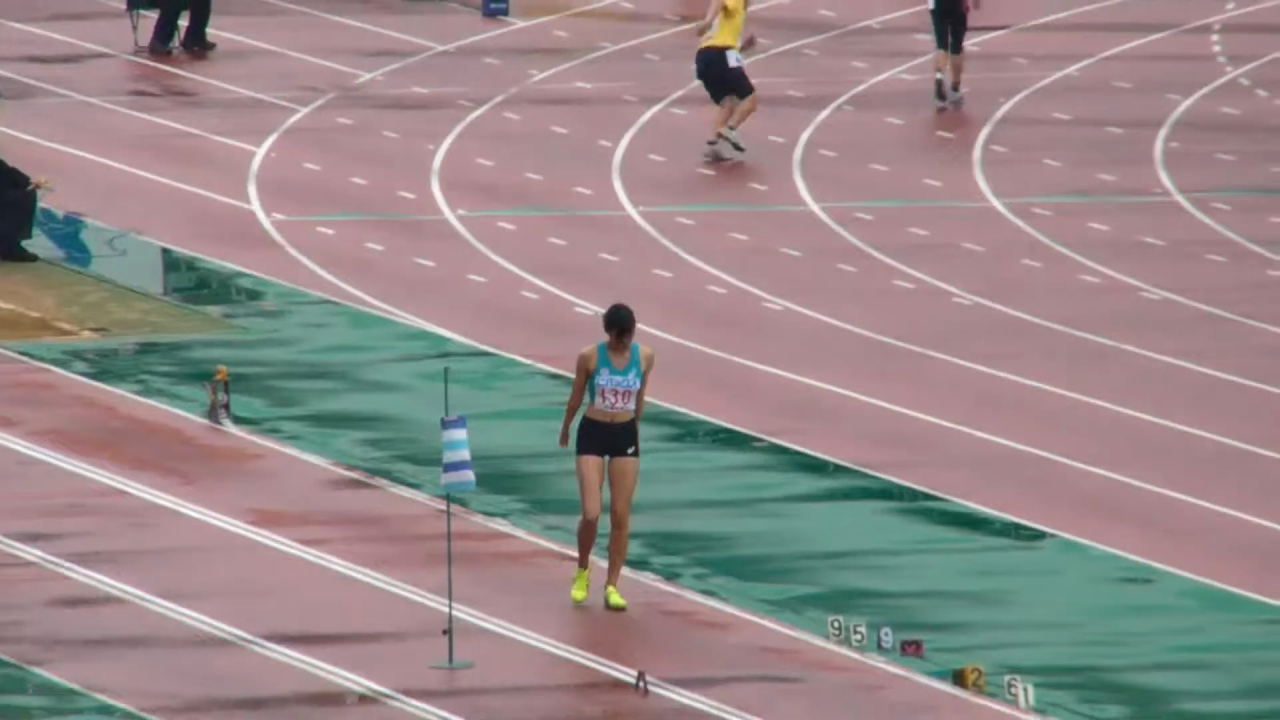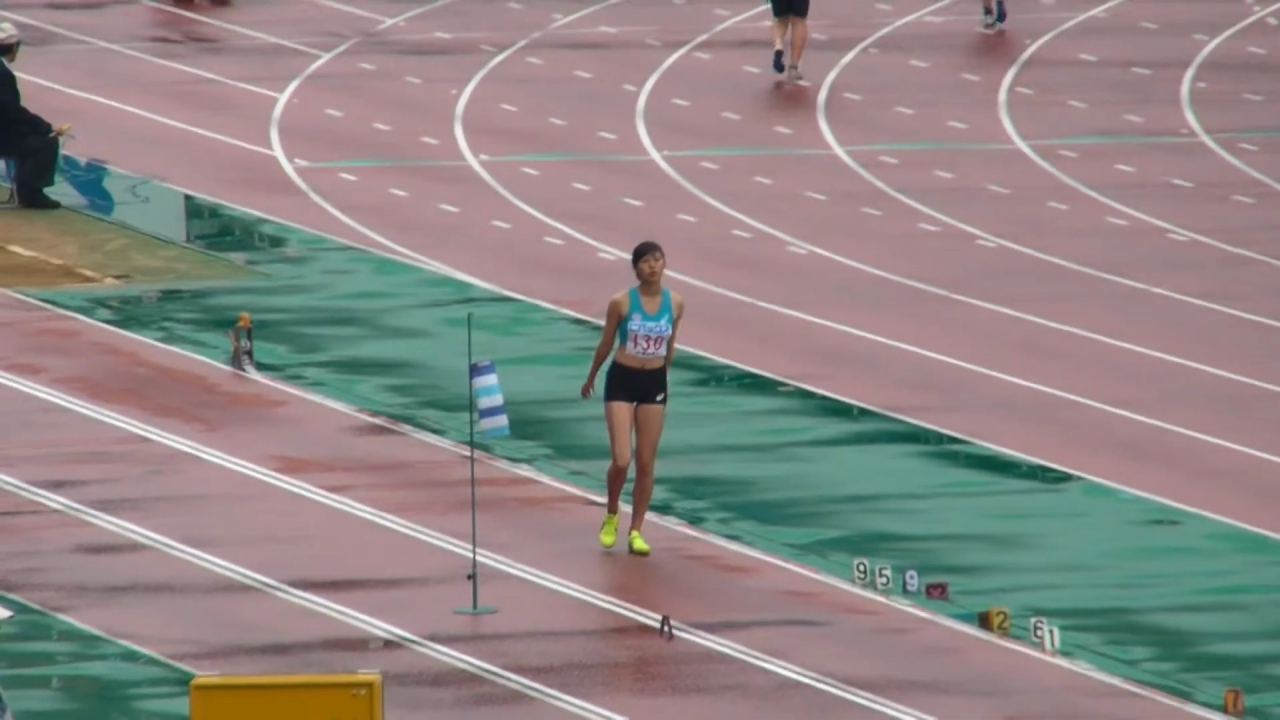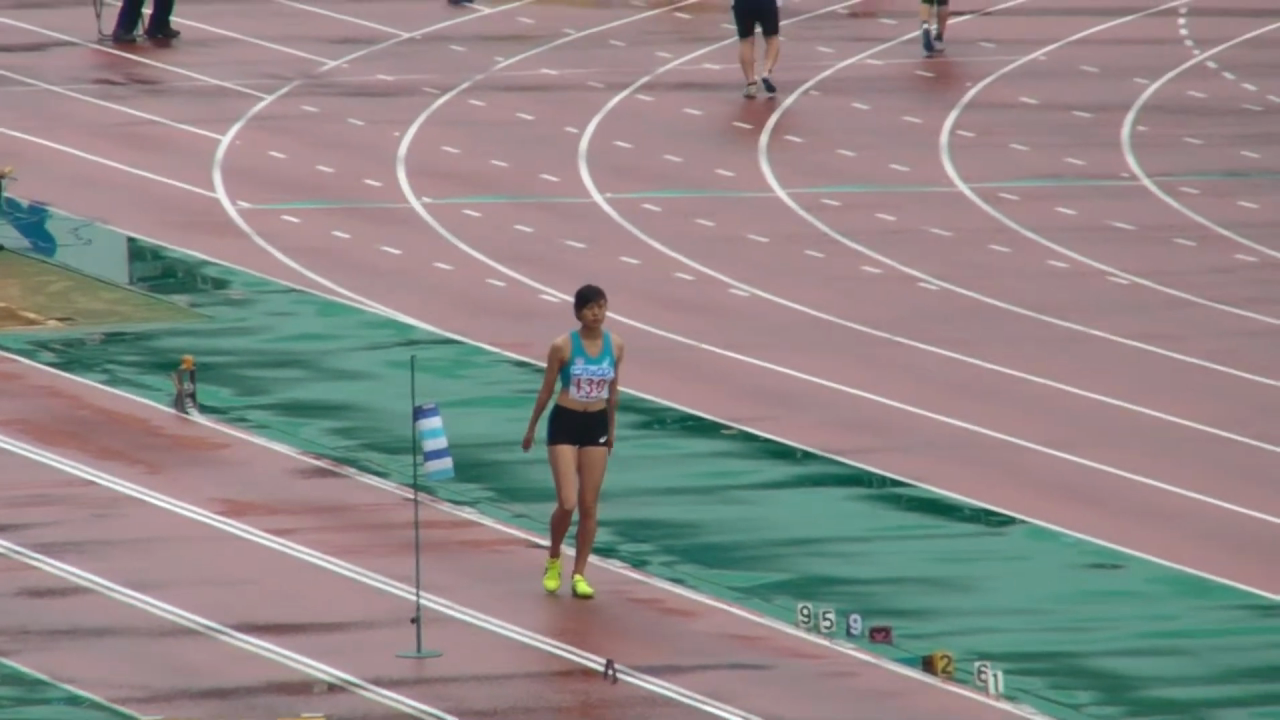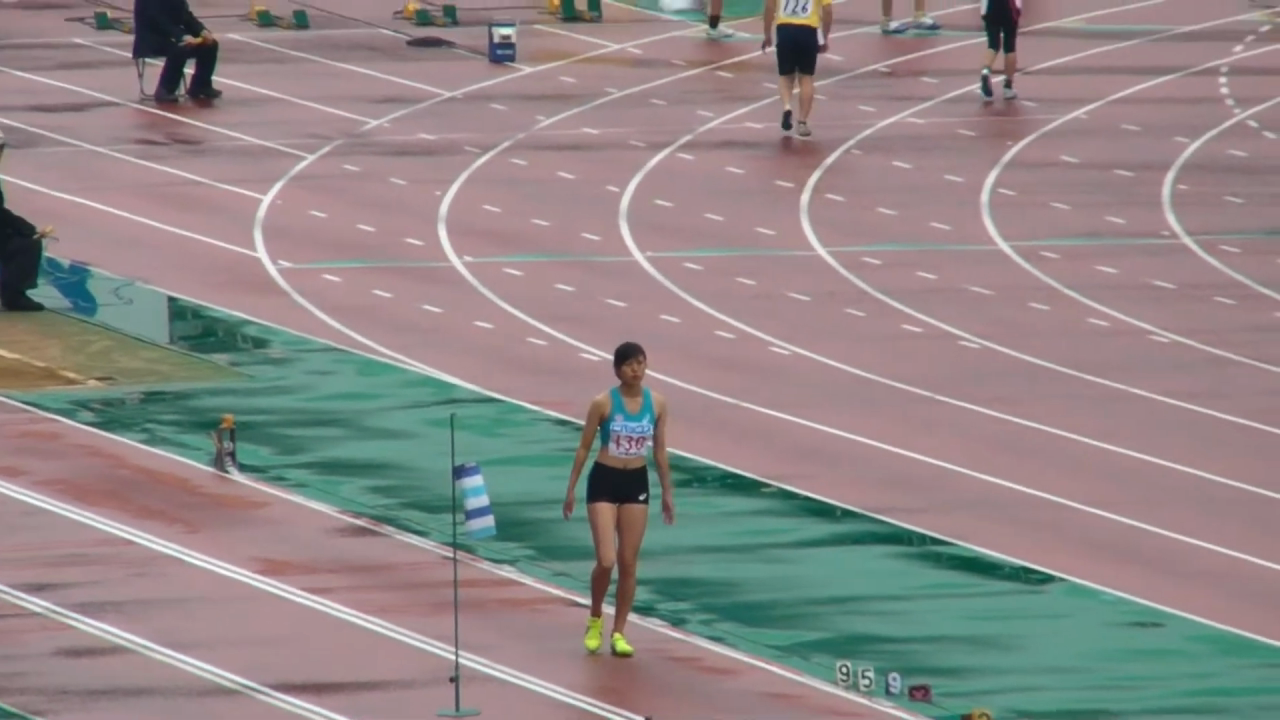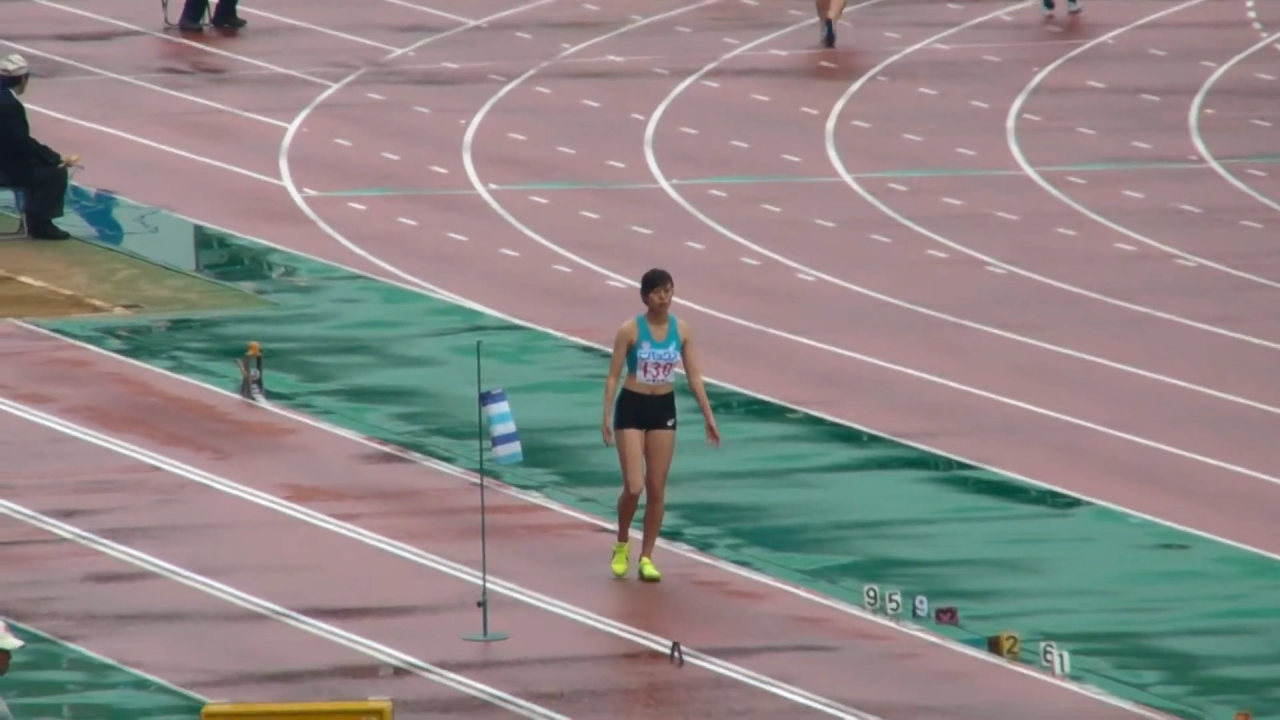
dt=1s
person 1, frame 1
left shoulder: (645, 356)
right shoulder: (589, 356)
right elbow: (576, 397)
right wrist: (565, 428)
left hip: (625, 435)
right hip: (592, 433)
left knee: (621, 515)
right knee: (591, 513)
left ankle: (612, 586)
right ankle: (582, 570)
person 1, frame 2
left shoulder: (675, 303)
right shoulder: (620, 302)
right elbow: (606, 343)
left wrist: (665, 382)
right wrist: (590, 378)
left hip: (654, 383)
right hip: (621, 380)
left knee: (646, 462)
right knee: (621, 460)
left ankle: (636, 531)
right ankle: (611, 516)
person 1, frame 3
left shoulder: (616, 345)
right shoulder: (562, 346)
right elbow: (547, 389)
left wrist: (612, 429)
right wrist: (531, 427)
left hip: (596, 425)
right hip: (564, 423)
left knee: (589, 505)
right knee: (567, 503)
left ankle: (579, 574)
right ankle: (553, 560)
person 1, frame 4
left shoulder: (657, 403)
right shoulder: (603, 402)
left elbow: (660, 451)
right elbow: (584, 447)
left wrist: (667, 493)
right wrist: (571, 489)
left hip: (637, 482)
right hip: (604, 480)
left knee: (629, 562)
right knee: (606, 560)
left ankle: (619, 632)
right ankle: (595, 620)
person 1, frame 5
left shoulder: (682, 329)
right shoulder: (629, 330)
left elbow: (694, 375)
right elbow: (613, 375)
left wrist: (708, 417)
right wrist: (606, 416)
left hip: (664, 408)
right hip: (632, 407)
left knee: (657, 488)
right knee: (633, 487)
left ankle: (646, 556)
right ankle: (621, 545)
